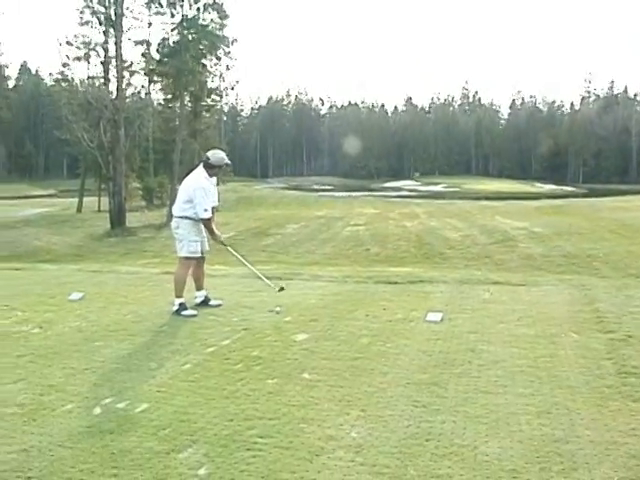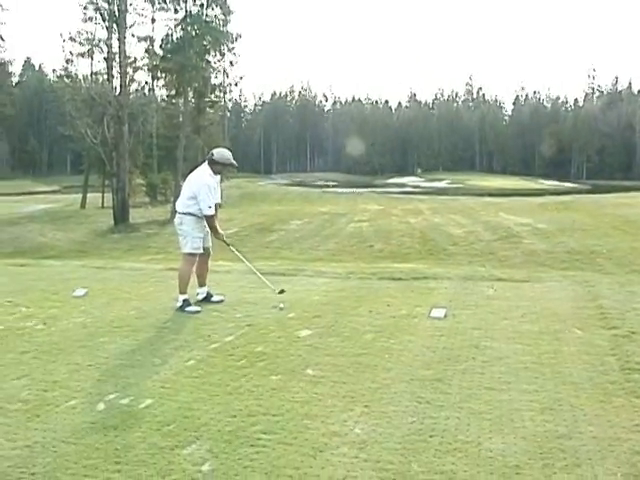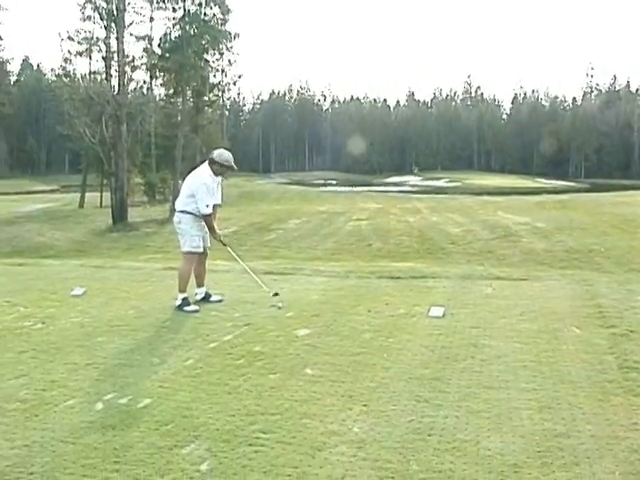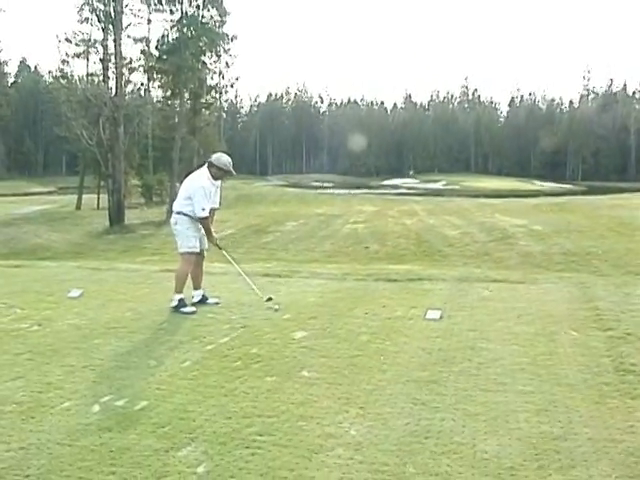
dt=0.1s
person 1, frame 1
left shoulder: (210, 177)
right shoulder: (200, 183)
left elbow: (212, 205)
right elbow: (204, 214)
left wrist: (213, 228)
right wrist: (213, 233)
left hip: (196, 223)
right hip: (185, 223)
left knee: (200, 259)
right knee: (186, 263)
left ankle: (201, 296)
right ankle: (178, 304)
person 1, frame 2
left shoulder: (214, 175)
right shoulder: (204, 180)
left elbow: (214, 203)
right elbow: (208, 212)
left wrist: (216, 226)
right wrist: (216, 231)
left hip: (198, 219)
right hip: (188, 220)
left knee: (205, 255)
right knee: (190, 259)
left ankle: (203, 293)
right ankle: (182, 300)
person 1, frame 3
left shoulder: (216, 176)
right shoulder: (203, 180)
left elbow: (215, 203)
right elbow: (206, 211)
left wrist: (213, 226)
right wrist: (213, 231)
left hip: (198, 218)
right hip: (187, 219)
left knee: (202, 256)
right knee: (190, 258)
left ankle: (201, 293)
right ankle: (181, 299)
person 1, frame 4
left shoulder: (214, 179)
right shoulder: (201, 183)
left elbow: (212, 207)
right elbow: (202, 214)
left wrist: (210, 230)
right wrist: (210, 234)
left hip: (195, 220)
right hip: (184, 220)
left knee: (199, 258)
right knee: (188, 259)
left ankle: (198, 295)
right ankle: (177, 300)
